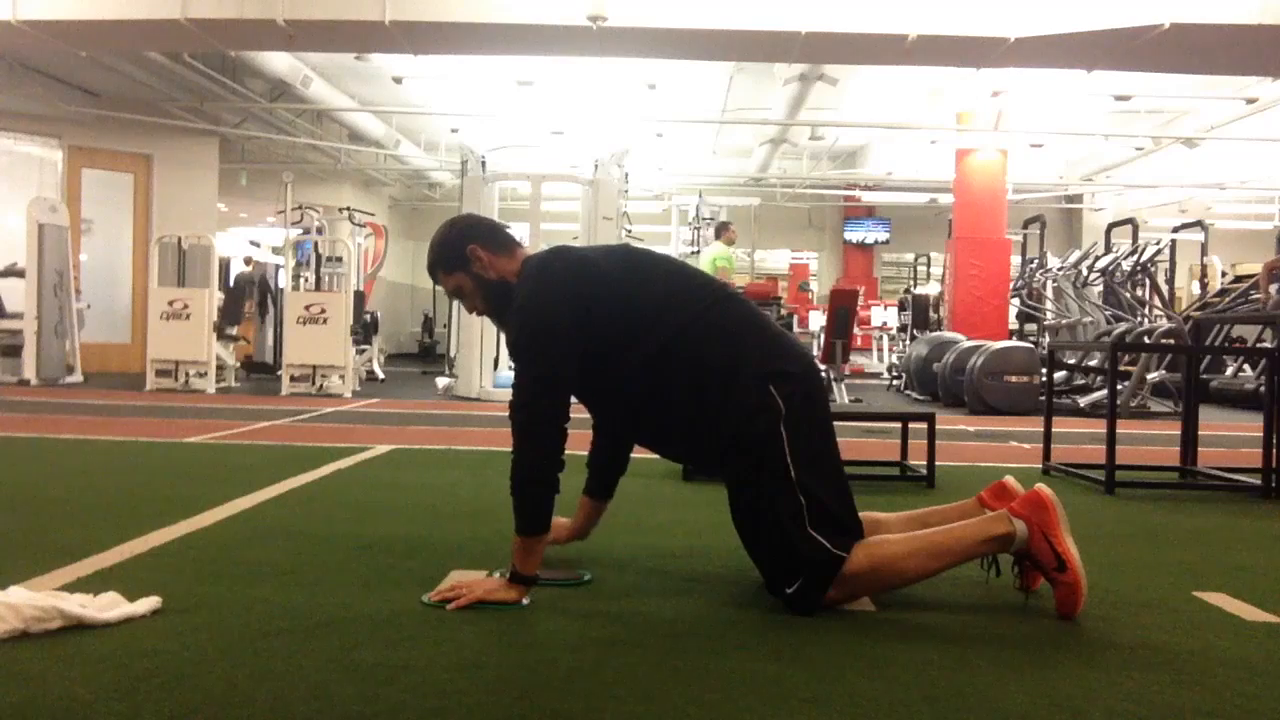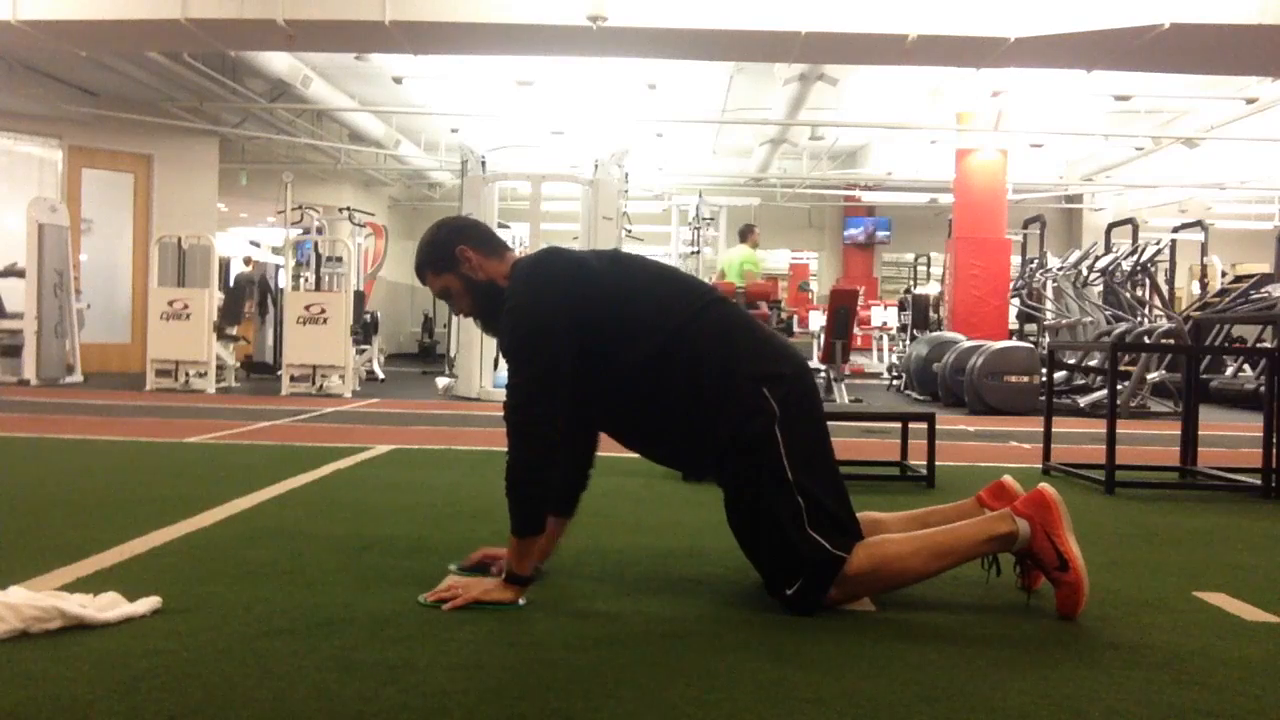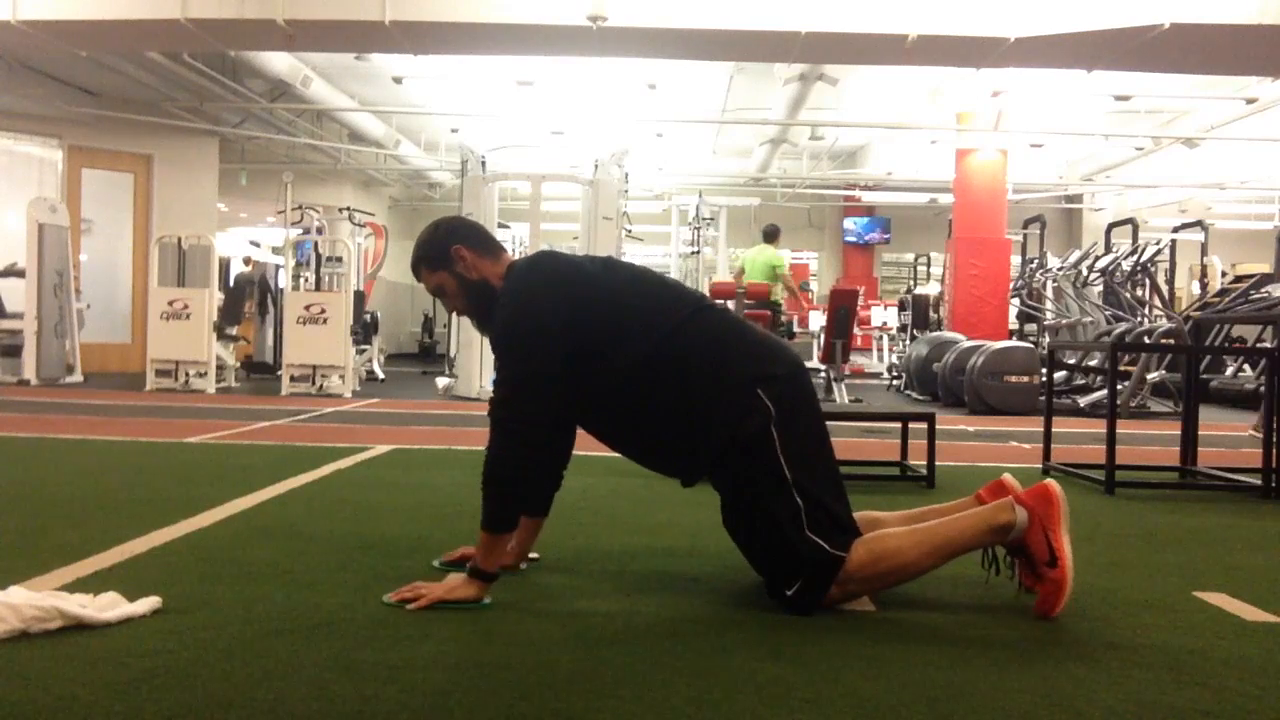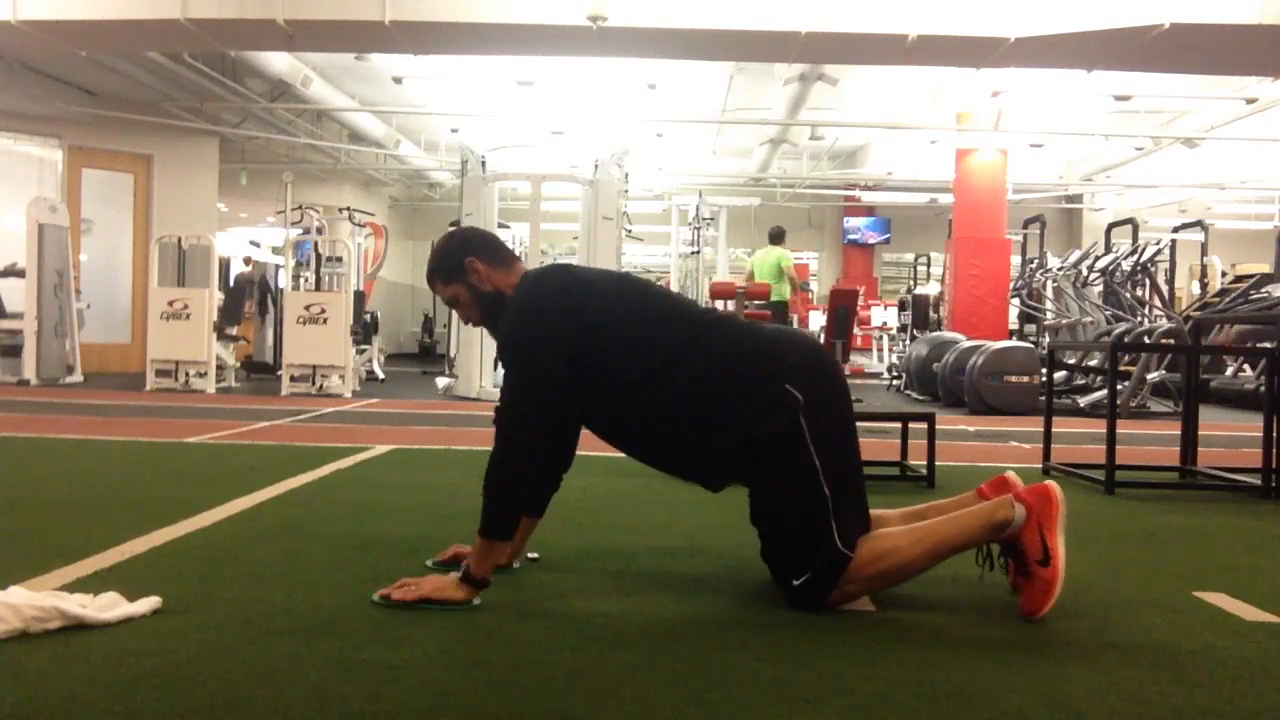
dt=0.5s
person 1, frame 1
left shoulder: (542, 294)
right shoulder: (572, 284)
left elbow: (538, 433)
right elbow: (616, 414)
left wrist: (519, 575)
right wrist: (579, 524)
left hip: (762, 399)
right hip: (760, 397)
left knee: (817, 579)
right knee: (832, 542)
left ankle: (1014, 526)
right ankle: (992, 508)
person 1, frame 2
left shoulder: (534, 295)
right shoulder: (560, 290)
left elbow: (533, 438)
right elbow: (572, 432)
left wrist: (516, 576)
right wrist: (536, 545)
left hip: (754, 401)
right hip: (751, 401)
left knee: (817, 580)
right knee: (829, 543)
left ankle: (1015, 526)
right ankle: (990, 508)
person 1, frame 3
left shoulder: (529, 298)
right shoulder: (551, 293)
left elbow: (516, 436)
right elbow: (548, 435)
left wrist: (480, 573)
right wrist: (514, 547)
left hip: (752, 405)
right hip: (747, 406)
left knee: (818, 579)
right knee: (825, 543)
left ankle: (1016, 516)
right ankle: (988, 504)
person 1, frame 4
left shoulder: (536, 309)
right shoulder: (561, 305)
left elbow: (519, 444)
right elbow: (550, 444)
left wrist: (472, 576)
right wrist: (507, 546)
left hip: (785, 398)
right hip: (777, 398)
left knee: (821, 579)
right knee: (824, 544)
left ankle: (1012, 513)
right ankle: (989, 503)
